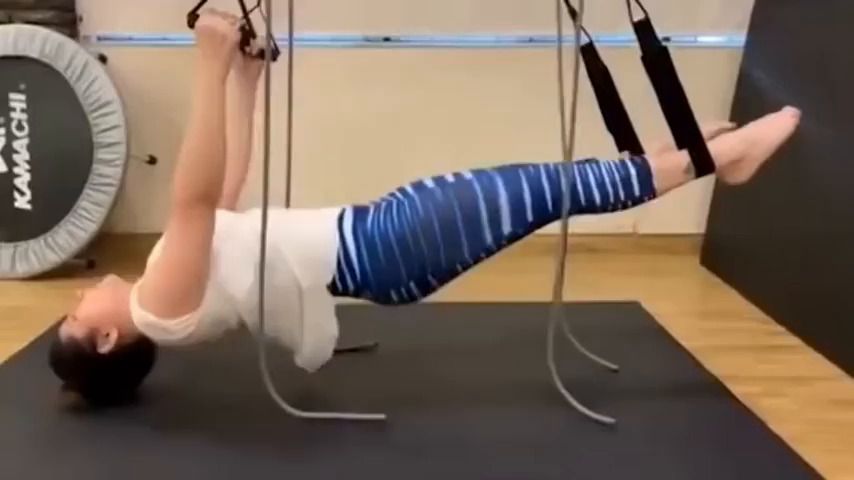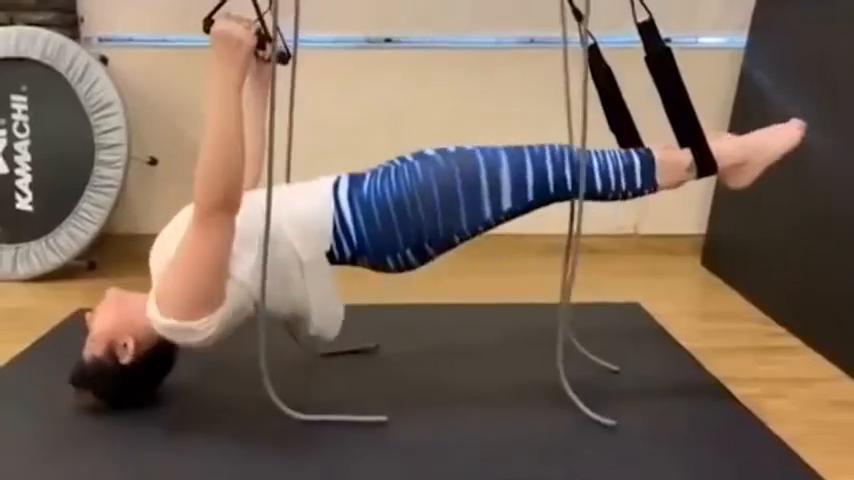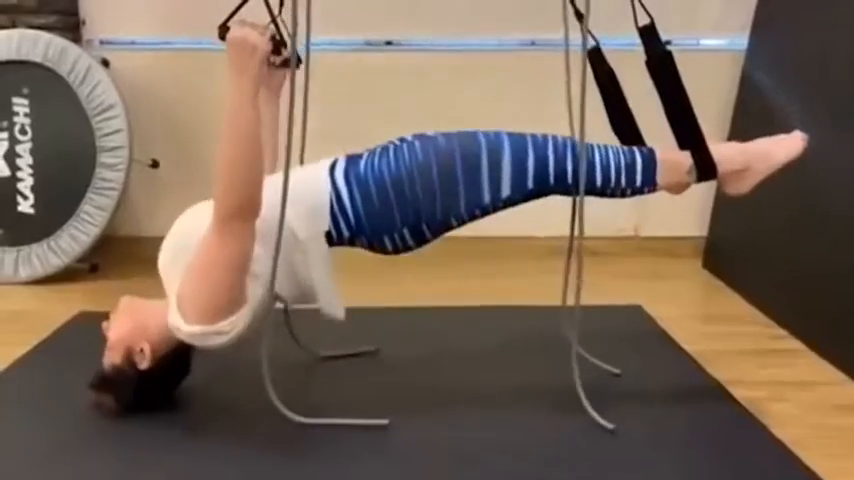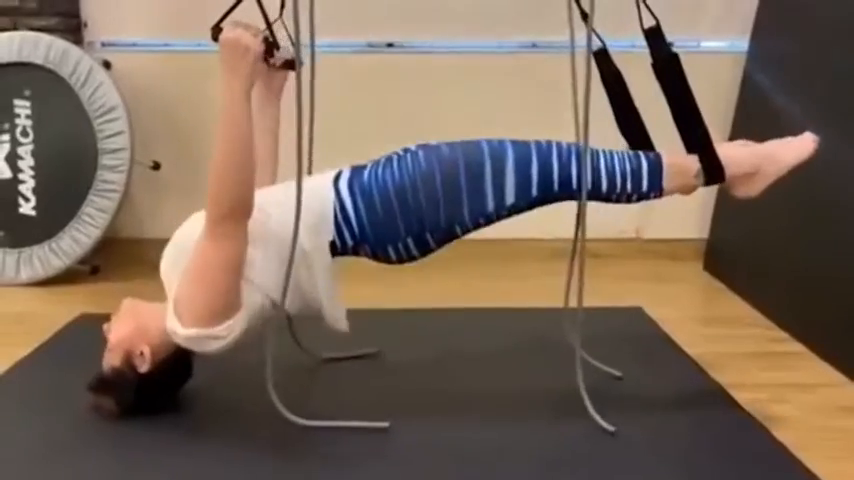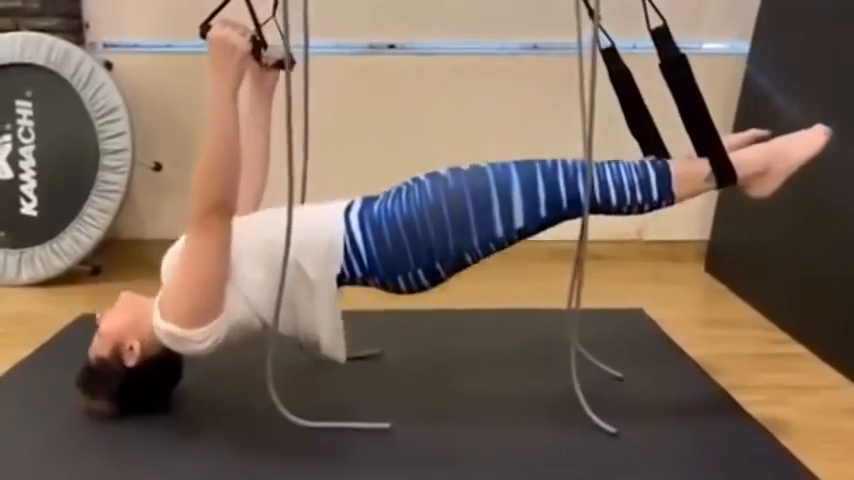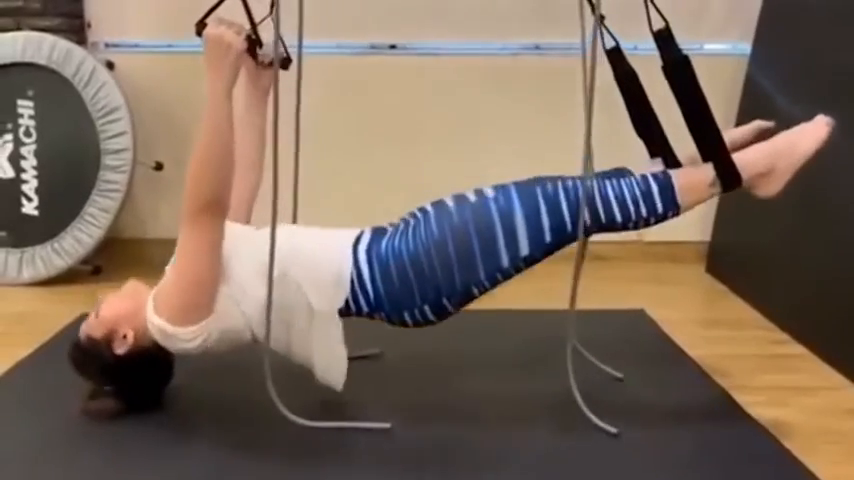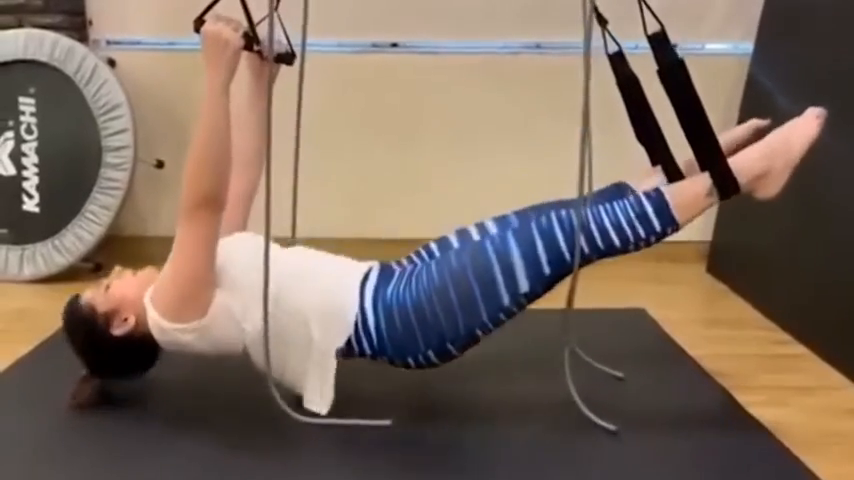
dt=0.2s
person 1, frame 1
left shoulder: (159, 293)
right shoulder: (161, 312)
left elbow: (226, 195)
right elbow: (196, 199)
left wrist: (245, 81)
right wrist: (210, 67)
left hip: (363, 242)
right hip: (374, 252)
left knee: (544, 185)
right knee: (549, 188)
left ankle: (696, 154)
right ankle: (713, 157)
person 1, frame 2
left shoulder: (171, 278)
right shoulder: (180, 312)
left elbow: (243, 189)
right elbow: (219, 203)
left wrist: (256, 84)
right wrist: (225, 70)
left hip: (363, 208)
right hip: (377, 216)
left knee: (544, 171)
right knee: (549, 170)
left ankle: (698, 157)
right ankle: (714, 160)
person 1, frame 3
left shoulder: (181, 273)
right shoulder: (198, 316)
left elbow: (256, 192)
right elbow: (238, 211)
left wrist: (269, 91)
right wrist: (243, 78)
left hip: (362, 189)
right hip: (373, 198)
left knee: (546, 163)
right knee: (550, 163)
left ankle: (693, 160)
right ankle: (712, 164)
person 1, frame 4
left shoulder: (182, 275)
right shoulder: (193, 318)
left elbow: (253, 196)
right elbow: (230, 212)
left wrist: (268, 92)
right wrist: (235, 79)
left hip: (365, 197)
right hip: (373, 210)
left knee: (552, 167)
right knee: (556, 167)
left ankle: (699, 163)
right ankle: (722, 168)
person 1, frame 5
left shoulder: (180, 275)
right shoulder: (183, 319)
left elbow: (242, 197)
right elbow: (214, 207)
left wrist: (259, 91)
right wrist: (223, 78)
left hip: (377, 232)
right hip: (383, 244)
left knee: (560, 183)
right knee: (562, 185)
left ankle: (705, 162)
right ankle: (738, 167)
person 1, frame 6
left shoulder: (187, 289)
right shoulder: (176, 316)
left elbow: (239, 187)
right elbow: (204, 203)
left wrist: (258, 89)
right wrist: (219, 76)
left hip: (388, 263)
right hip: (390, 279)
left knee: (561, 200)
right knee: (568, 206)
left ankle: (702, 161)
right ankle: (746, 168)
person 1, frame 7
left shoulder: (205, 273)
right shoulder: (176, 311)
left elbow: (240, 184)
right elbow: (202, 198)
left wrist: (260, 84)
right wrist: (216, 74)
left hip: (391, 295)
right hip: (395, 321)
left knee: (558, 222)
right knee: (569, 232)
left ankle: (698, 168)
right ankle: (742, 172)
